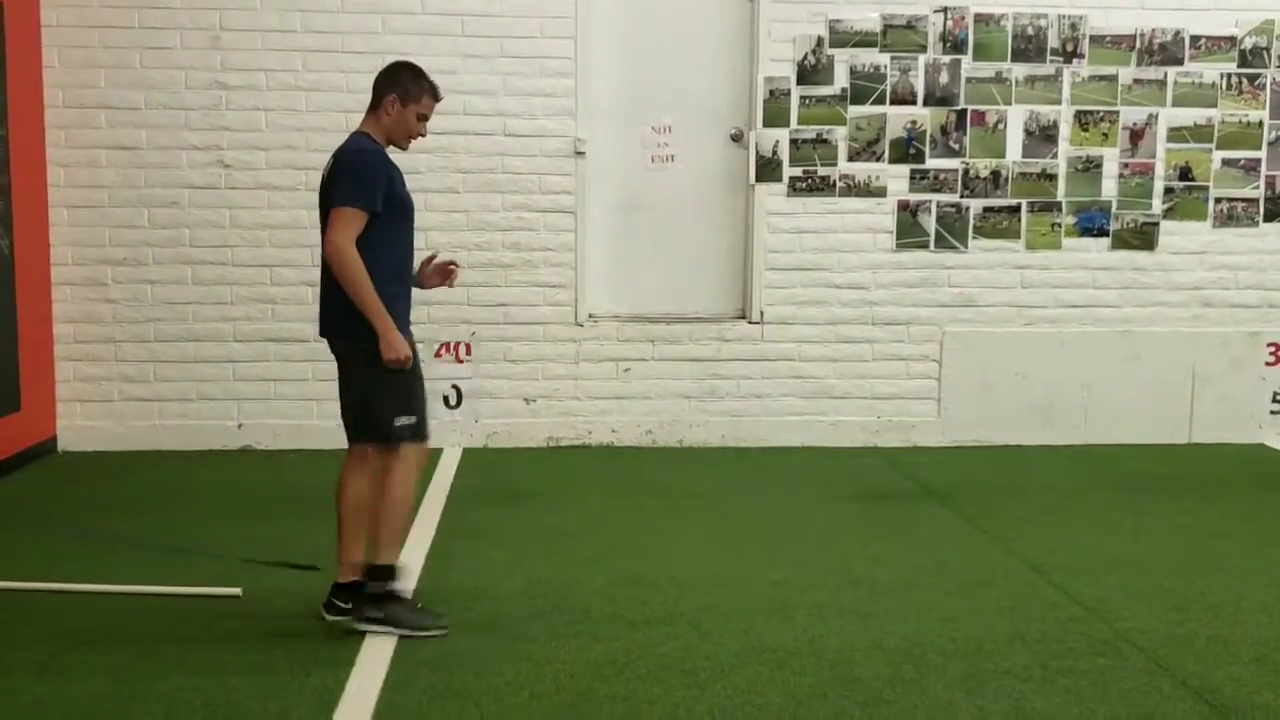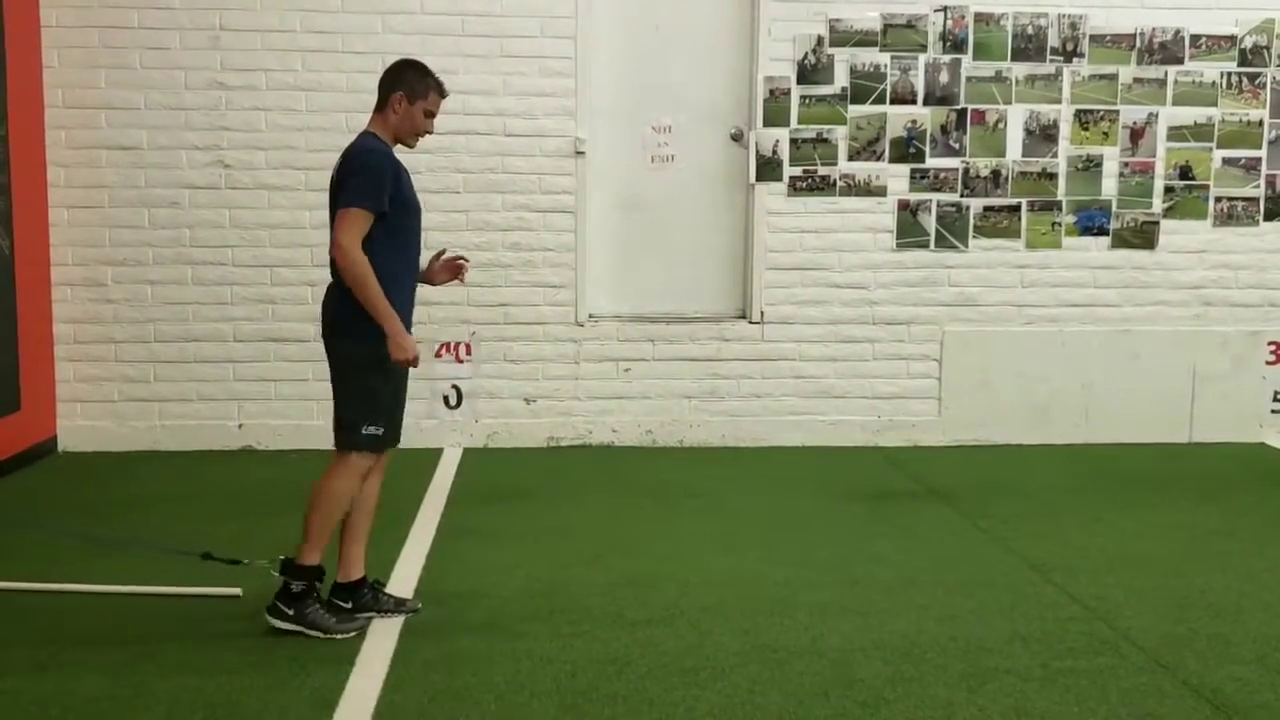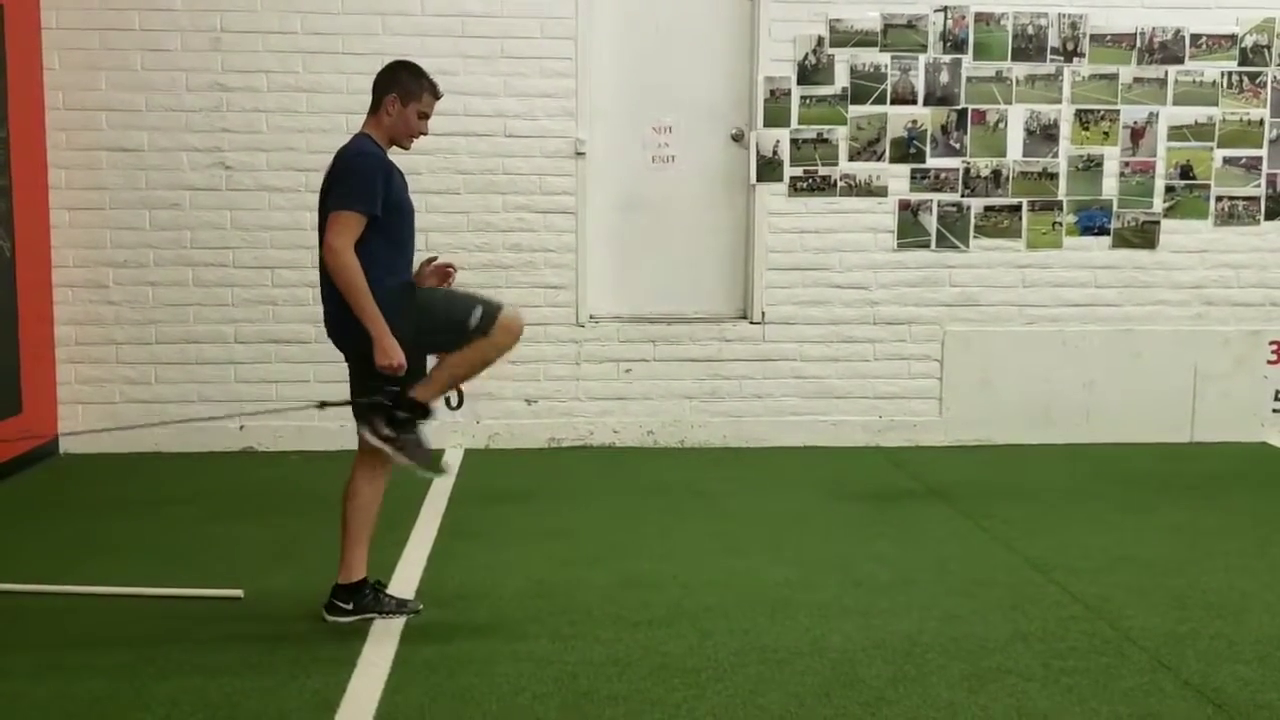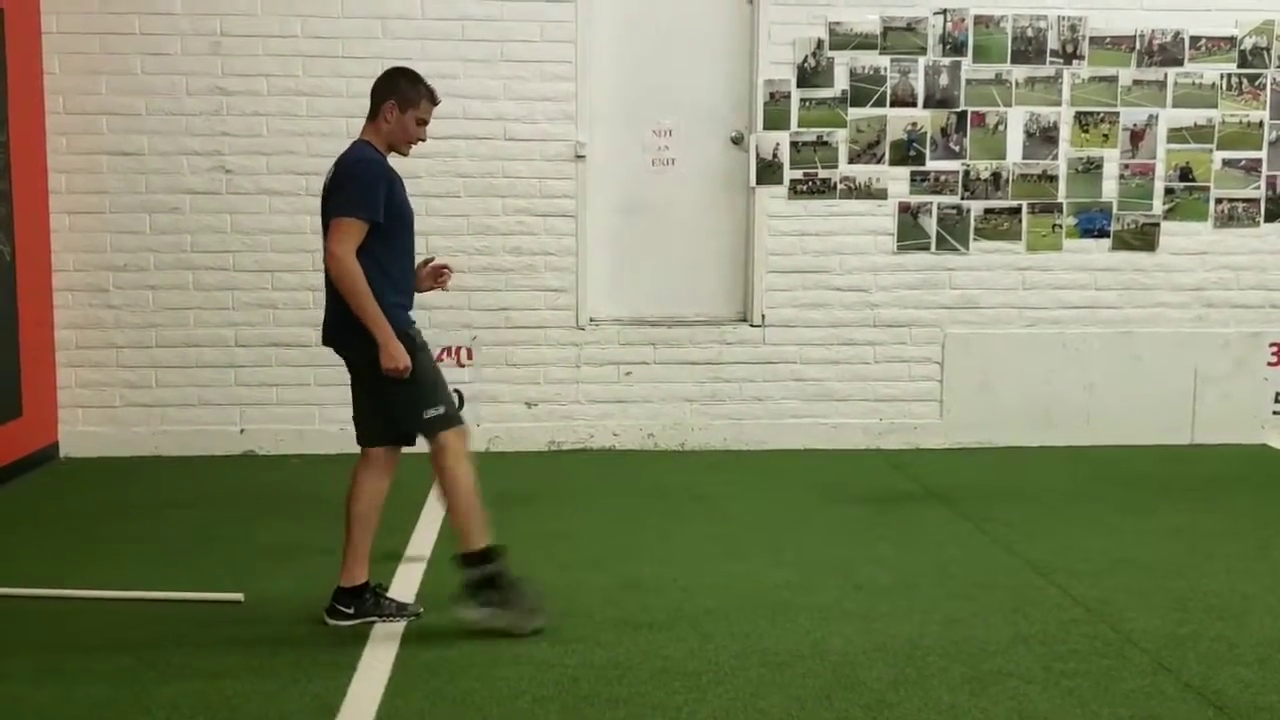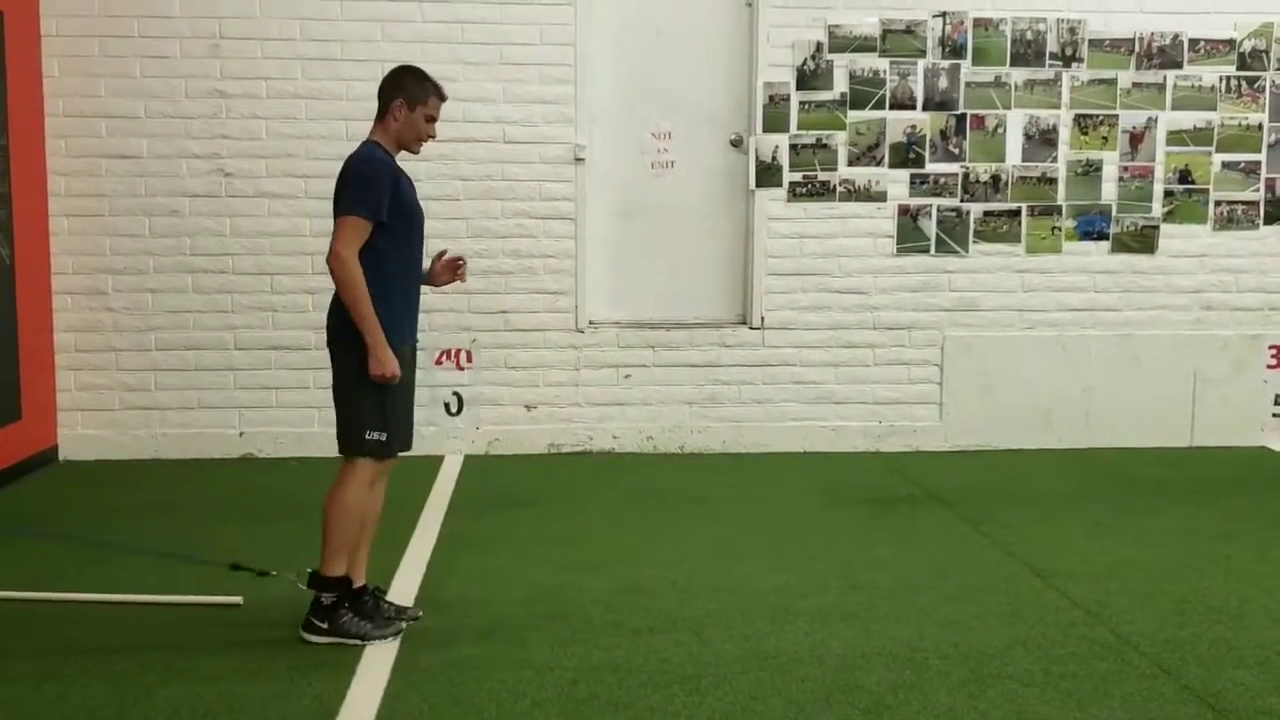
dt=0.4s
person 1, frame 1
left shoulder: (367, 161)
right shoulder: (364, 161)
right elbow: (339, 248)
left wrist: (414, 277)
right wrist: (386, 327)
left hip: (364, 328)
right hip: (370, 330)
left knee: (369, 451)
right knee: (405, 448)
left ankle: (352, 587)
right ankle: (378, 587)
person 1, frame 2
left shoulder: (377, 160)
right shoulder: (371, 159)
right elbow: (347, 248)
left wrist: (423, 274)
right wrist: (395, 327)
left hip: (370, 330)
right hip: (369, 332)
left knee: (369, 454)
right knee: (359, 457)
left ankle: (351, 587)
right ankle: (297, 592)
person 1, frame 3
left shoulder: (371, 162)
right shoulder: (363, 161)
right elbow: (337, 250)
left wrist: (416, 279)
right wrist: (383, 334)
left hip: (382, 311)
right hip: (378, 313)
left knee: (379, 449)
right knee: (504, 325)
left ankle: (352, 589)
right ankle: (402, 412)
person 1, frame 4
left shoulder: (368, 169)
right shoulder: (361, 169)
right elbow: (340, 258)
left wrist: (413, 279)
right wrist: (387, 338)
left hip: (367, 333)
right hip: (375, 334)
left knee: (379, 454)
right knee: (450, 437)
left ankle: (352, 593)
right ankle: (485, 575)
person 1, frame 5
left shoulder: (385, 170)
right shoulder: (371, 168)
right elbow: (343, 257)
left wrist: (428, 275)
right wrist: (377, 345)
left hip: (387, 337)
right hip: (370, 341)
left knee: (376, 463)
right knee: (365, 463)
left ankle: (355, 592)
right ankle: (327, 604)
